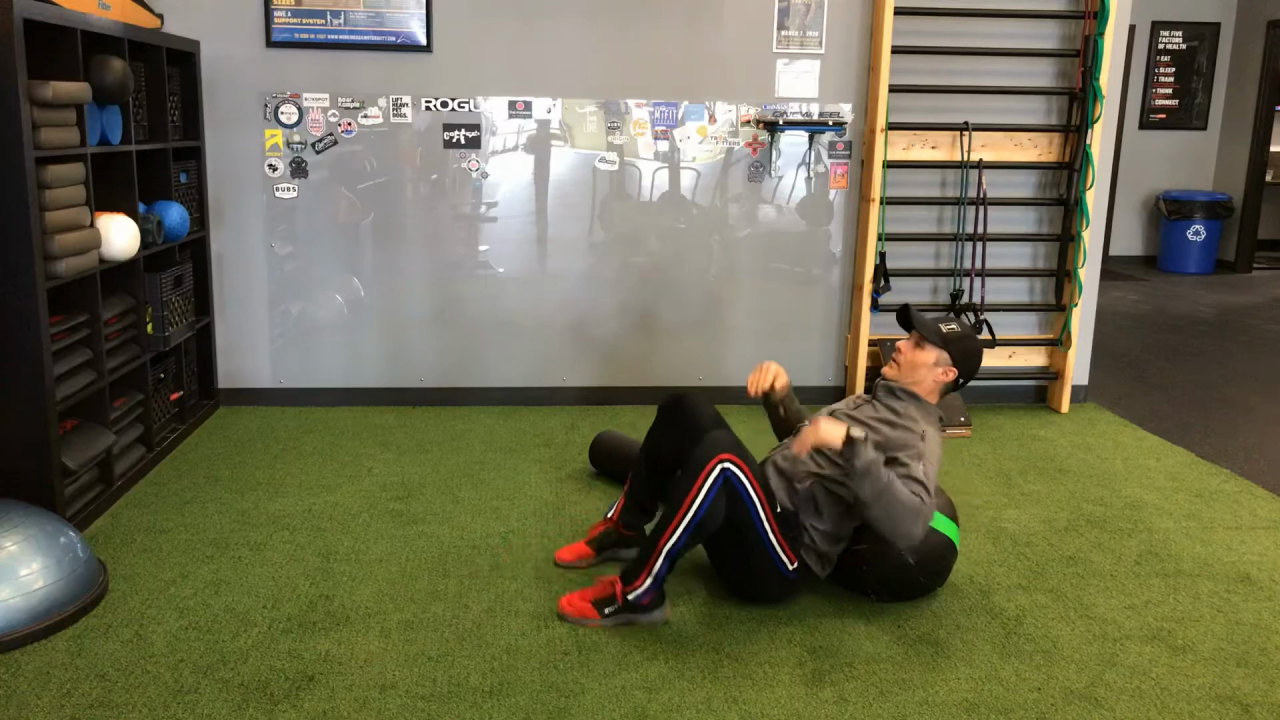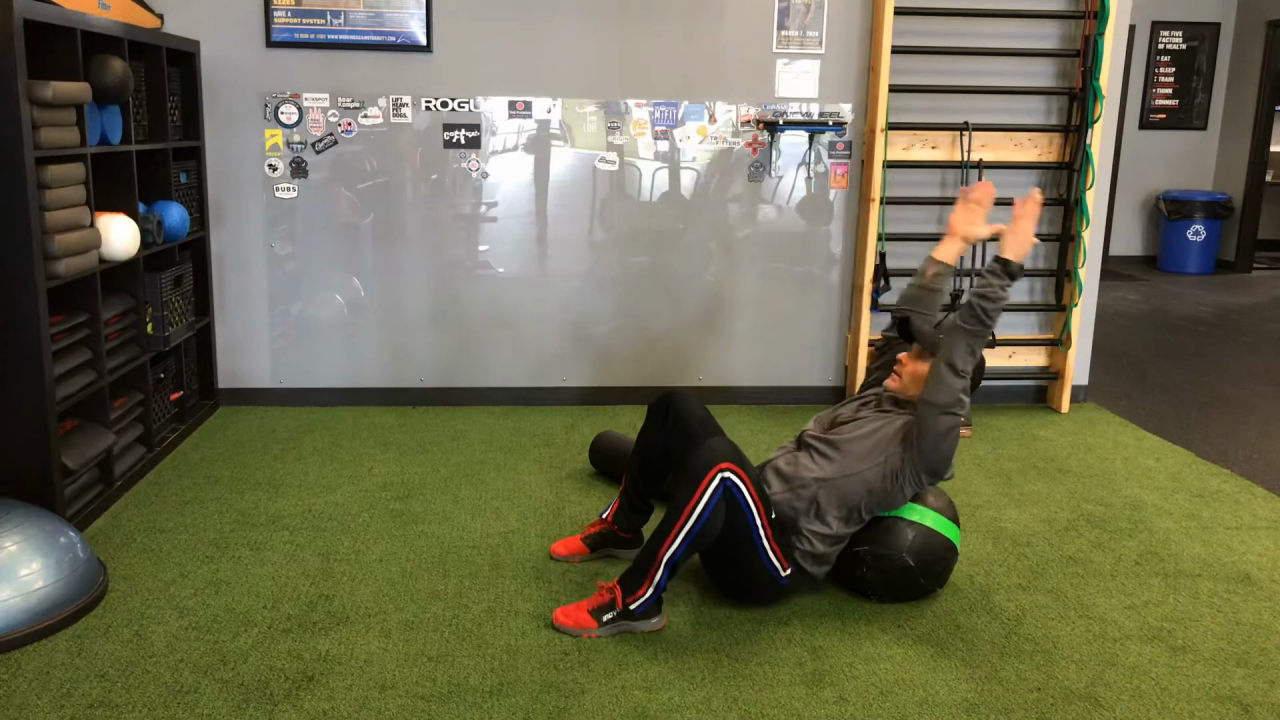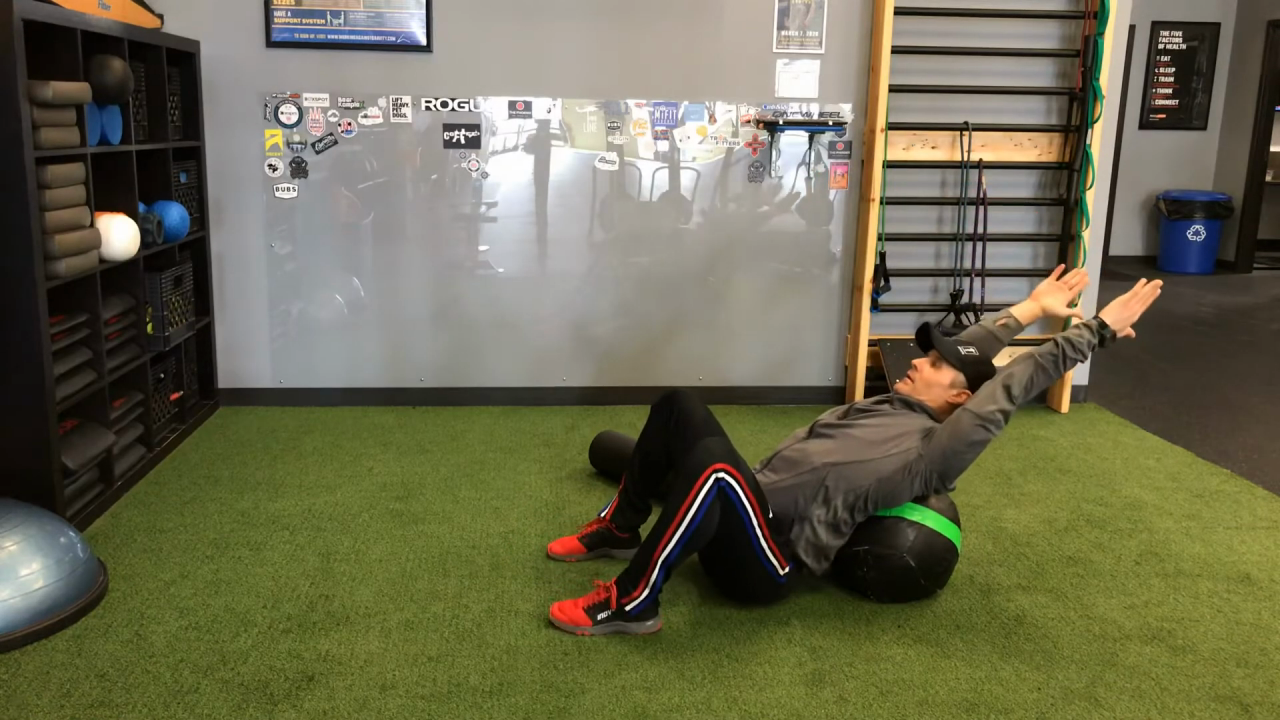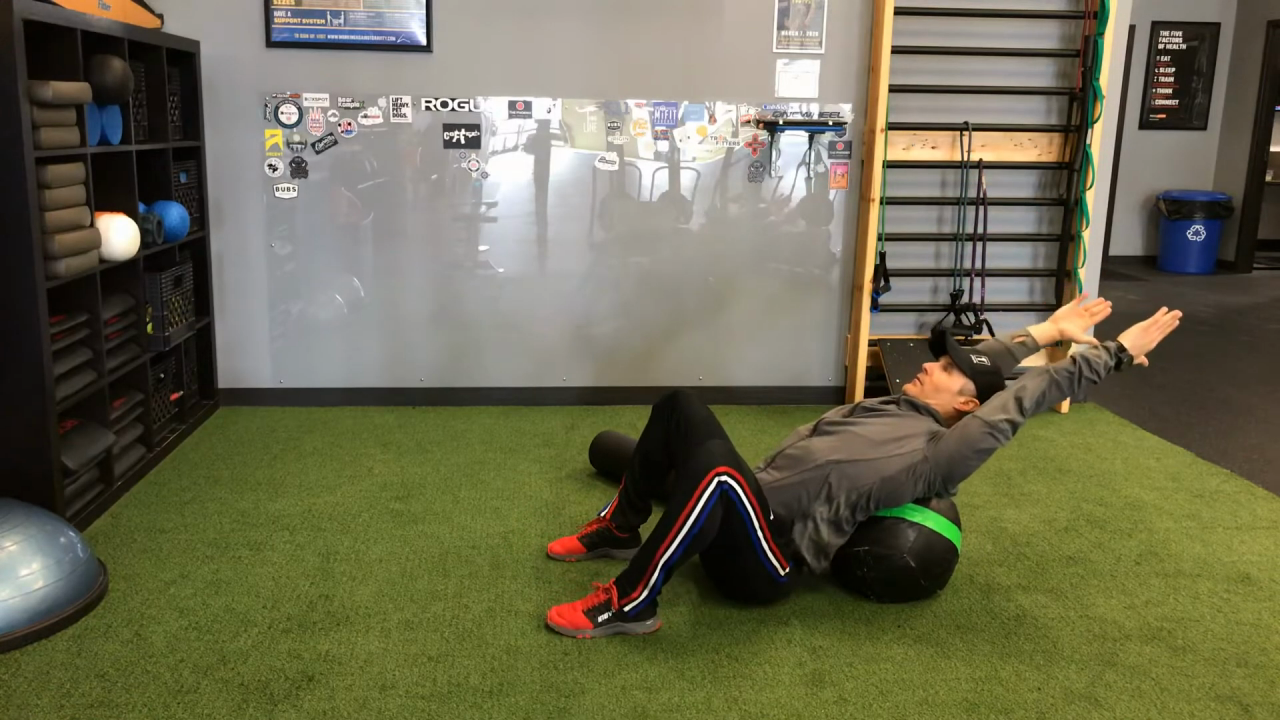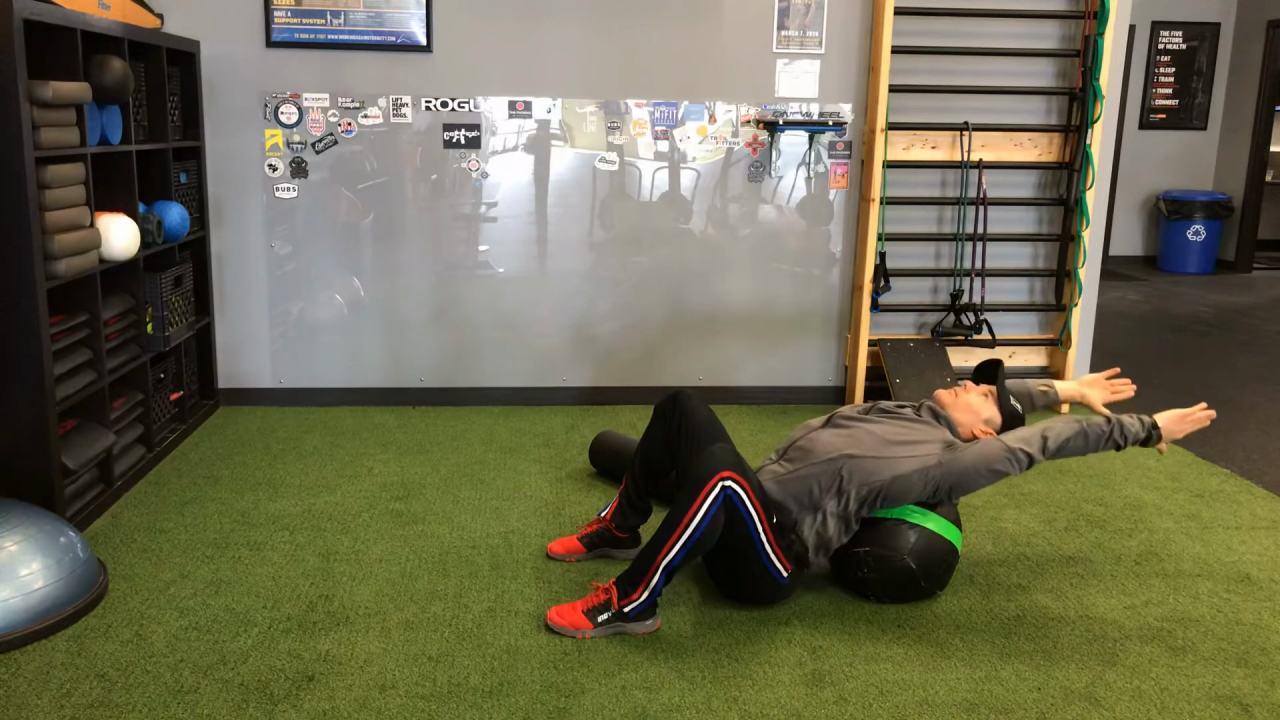
dt=1s
person 1, frame 1
left shoulder: (918, 439)
right shoulder: (876, 399)
left elbow: (906, 523)
right elbow: (796, 433)
left wrist: (851, 441)
right wrist: (779, 391)
left hip: (775, 558)
right hip: (750, 511)
left knee: (719, 451)
right knee: (685, 408)
left ankle: (636, 593)
right ankle: (625, 530)
person 1, frame 2
left shoulder: (923, 446)
right shoulder: (880, 398)
left elbow: (958, 358)
right elbow: (910, 322)
left wrist: (1006, 262)
right wrist: (952, 243)
left hip: (765, 563)
right hip: (743, 512)
left knee: (717, 464)
right knee: (675, 407)
left ankle: (634, 604)
right ankle: (621, 530)
person 1, frame 3
left shoulder: (934, 448)
right shoulder: (890, 407)
left elbow: (1008, 389)
right elbow: (959, 352)
left wrist: (1096, 330)
right wrist: (1029, 310)
left hip: (766, 556)
right hip: (742, 513)
left knee: (712, 464)
right knee: (678, 405)
left ankle: (631, 604)
right ankle: (618, 530)
person 1, frame 4
left shoulder: (938, 452)
right shoulder: (895, 408)
left elbow: (1019, 403)
right elbow: (970, 361)
left wrist: (1114, 352)
right wrist: (1048, 330)
left hip: (765, 556)
right hip: (739, 510)
left knee: (711, 465)
right knee: (679, 406)
left ankle: (629, 605)
right ankle: (618, 530)
person 1, frame 5
left shoulder: (950, 459)
right shoulder: (916, 417)
left elbow: (1039, 445)
right elbow: (993, 385)
left wrist: (1146, 428)
right wrist: (1064, 387)
left hip: (766, 556)
right hip: (745, 506)
left knee: (716, 472)
right knee: (680, 407)
left ankle: (628, 605)
right ankle: (618, 531)
